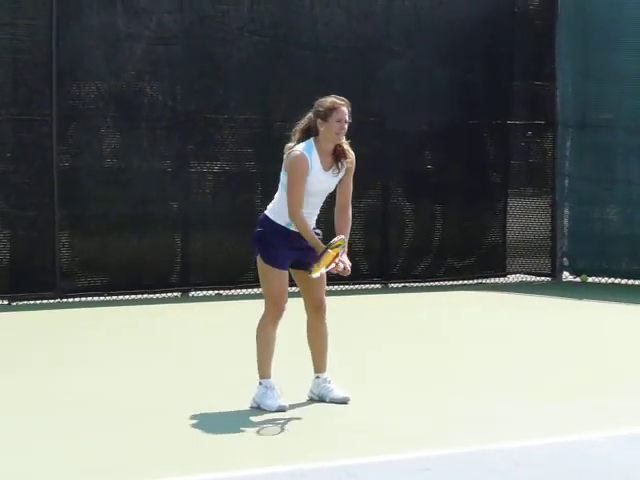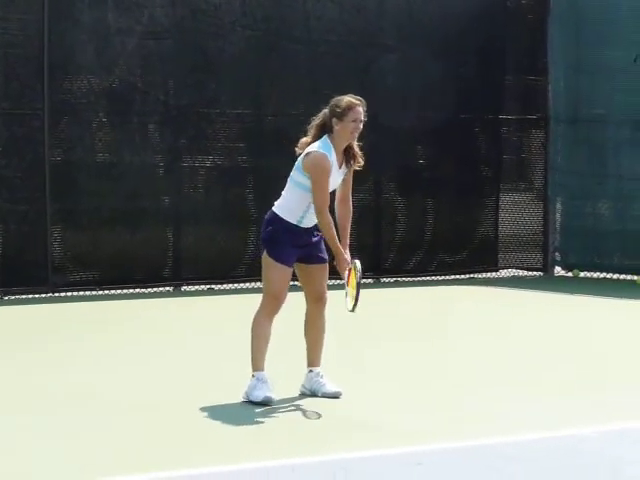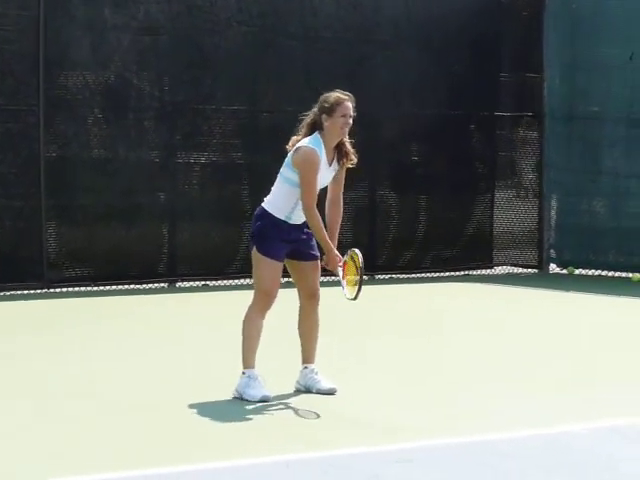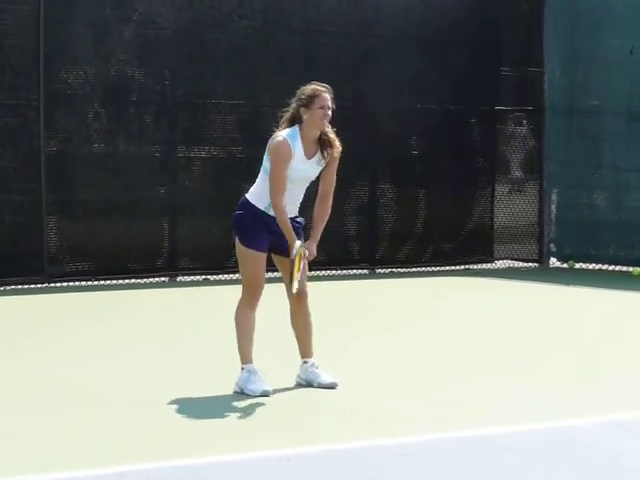
dt=0.4s
person 1, frame 1
left shoulder: (346, 159)
right shoulder: (299, 156)
left elbow: (343, 207)
right elbow: (294, 213)
left wrist: (342, 250)
right wrist: (322, 250)
left hip: (307, 235)
right hip: (276, 232)
left knee: (318, 308)
right knee: (275, 309)
left ankle: (320, 381)
right ankle: (265, 387)
person 1, frame 2
left shoulder: (350, 155)
right shoulder: (319, 156)
left elbow: (343, 202)
right elbow: (323, 211)
left wrist: (346, 247)
right wrist: (339, 253)
left hip: (309, 231)
right hip: (282, 228)
left knee: (318, 302)
right knee: (272, 303)
left ankle: (313, 375)
right ankle: (257, 379)
person 1, frame 3
left shoulder: (343, 153)
right shoulder: (308, 152)
left elbow: (334, 202)
right elbow: (310, 207)
left wrist: (334, 245)
right wrist: (329, 250)
left hip: (299, 228)
right hip: (272, 224)
left knee: (311, 298)
right knee: (264, 299)
left ankle: (308, 373)
right ankle: (248, 377)
person 1, frame 4
left shoulder: (331, 147)
right shoulder: (282, 143)
left elbow: (325, 197)
right elbow: (275, 199)
left wrist: (313, 240)
right wrist: (293, 242)
left hip: (289, 219)
right hip: (255, 217)
left knee: (300, 294)
right knee: (252, 293)
left ankle: (308, 366)
right ankle: (247, 372)
